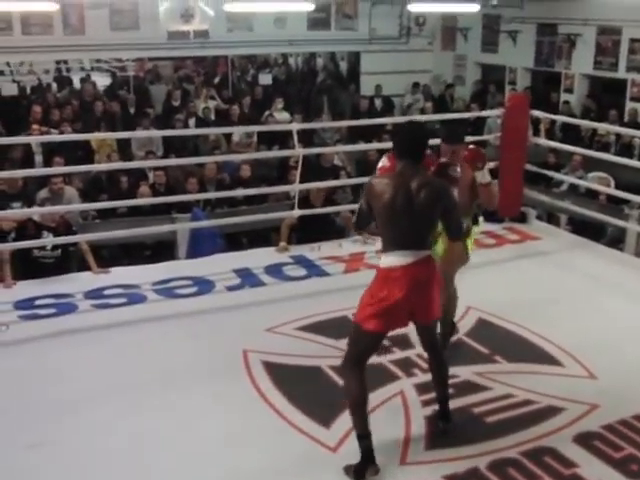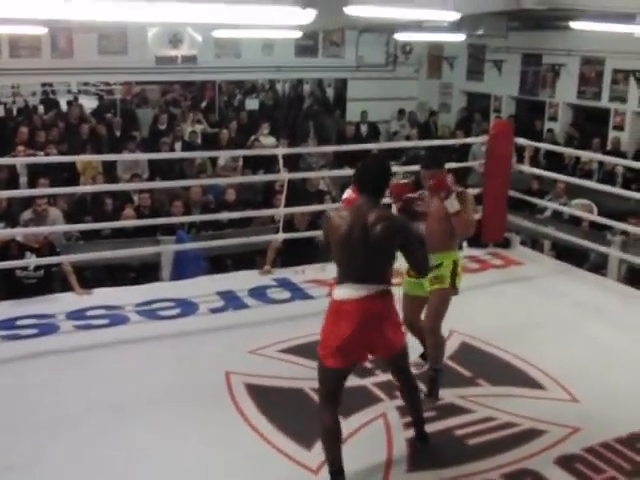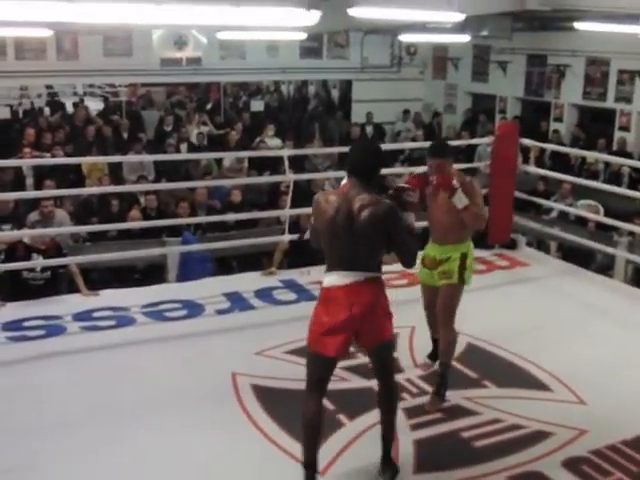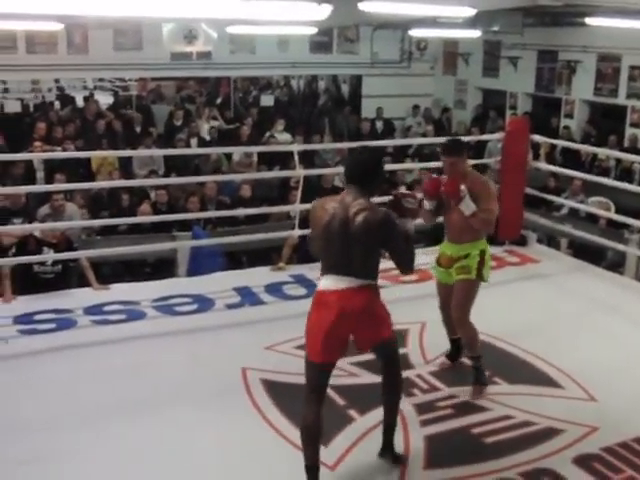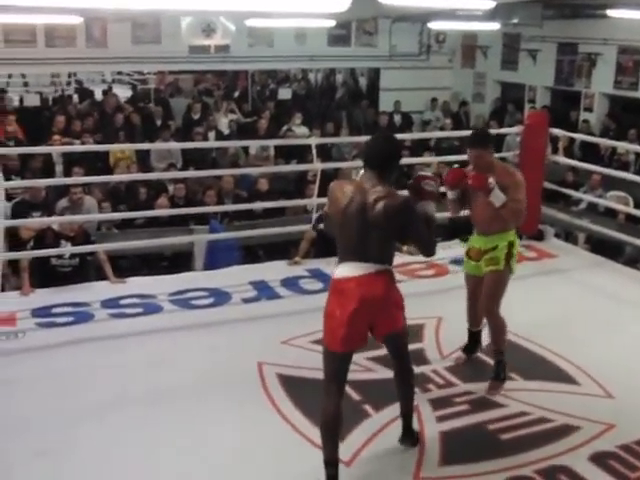
dt=0.2s
person 1, frame 1
left shoulder: (376, 185)
right shoulder: (437, 188)
left elbow: (359, 225)
right elbow: (457, 235)
left hip: (391, 278)
right hip: (424, 272)
left knee: (352, 364)
right knee: (431, 344)
right ankle: (443, 412)
person 1, frame 2
left shoulder: (334, 217)
right shoulder: (395, 223)
right elbow: (422, 269)
right wrist: (414, 230)
left hip: (344, 311)
right hip: (380, 308)
left knee: (329, 401)
right knee: (402, 373)
right ankle: (420, 433)
person 1, frame 3
left shoulder: (322, 202)
right shoulder: (385, 209)
right elbow: (409, 260)
right wrist: (405, 218)
left hip: (333, 299)
right hip: (370, 297)
left knee: (315, 389)
right knee: (385, 378)
person 1, frame 4
left shoulder: (319, 208)
right shoulder: (380, 217)
right elbow: (406, 266)
right wrist: (405, 223)
left hip: (327, 301)
right hip: (364, 301)
left knee: (314, 395)
right knee: (393, 369)
right ankle: (388, 447)
person 1, frame 5
left shoulder: (337, 190)
right shoulder: (399, 203)
right elbow: (428, 249)
right wrist: (426, 204)
left hip: (345, 289)
right hip: (381, 288)
left knee: (333, 386)
right knee: (401, 359)
right ankle: (407, 430)
person 2, frame 1
left shoulder: (473, 169)
right shoulder: (437, 169)
left elbow: (492, 204)
left wrist: (481, 170)
left knee: (445, 276)
left ankle: (446, 327)
right ankle: (447, 326)
person 2, frame 2
left shoulder: (460, 196)
right shoulder: (420, 197)
left elbow: (466, 232)
left wrist: (450, 198)
right wrist: (401, 207)
left hip: (444, 264)
left knee: (432, 326)
right knee: (409, 319)
left ankle: (434, 382)
right ankle: (429, 350)
person 2, frame 3
left shoulder: (468, 186)
right shoulder: (430, 184)
left elbow: (479, 223)
left wrist: (456, 195)
left hip: (456, 256)
right hip: (432, 250)
left knee: (445, 319)
right knee: (429, 309)
left ankle: (442, 383)
right ankle: (437, 348)
person 2, frame 4
left shoulder: (483, 185)
right shoulder: (444, 183)
left elbow: (489, 226)
right elbow: (429, 218)
left wrist: (464, 202)
right wrist: (429, 199)
left hip: (472, 253)
right hip: (448, 249)
left knee: (460, 316)
right knee: (445, 308)
left ankle: (478, 370)
right ankle: (456, 349)
person 2, frame 5
left shoulder: (511, 176)
right shoulder: (469, 174)
left elbow: (519, 216)
right elbow: (455, 211)
left wrist: (493, 192)
right wrist: (453, 190)
left hip: (501, 244)
right hip: (477, 241)
left knee: (489, 308)
right knee: (473, 300)
left ankle: (500, 365)
right ankle: (473, 341)
